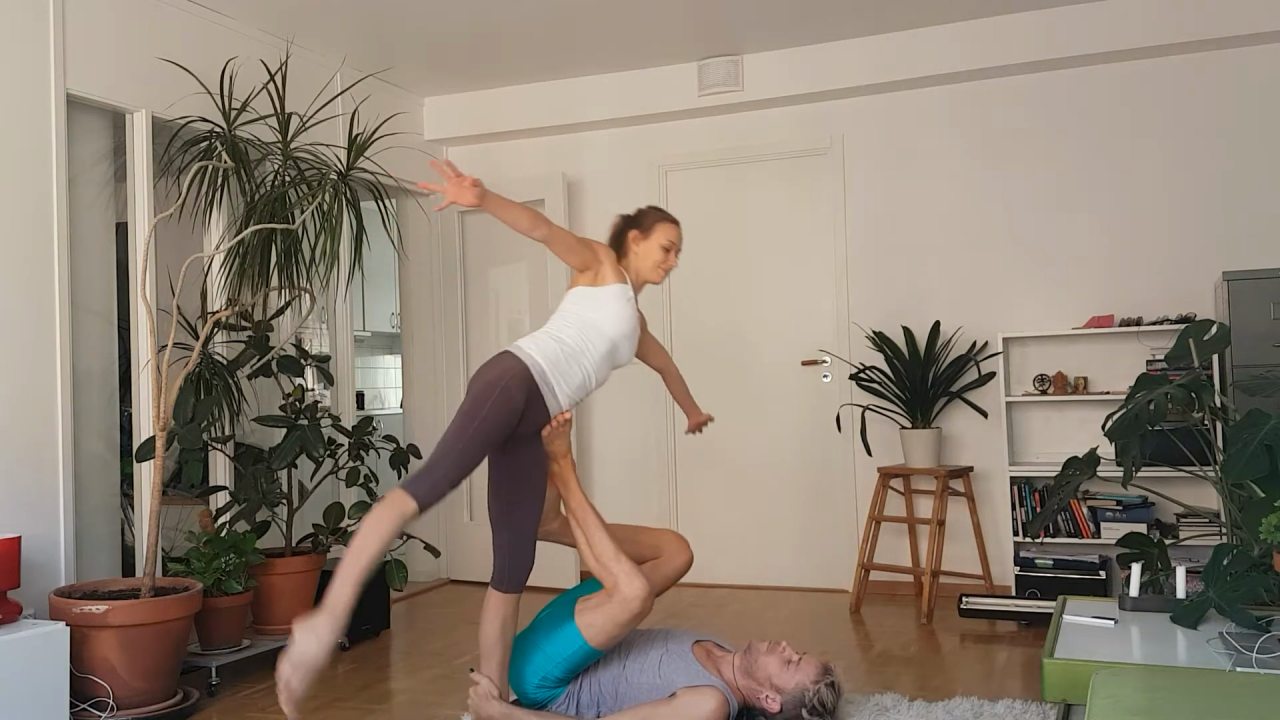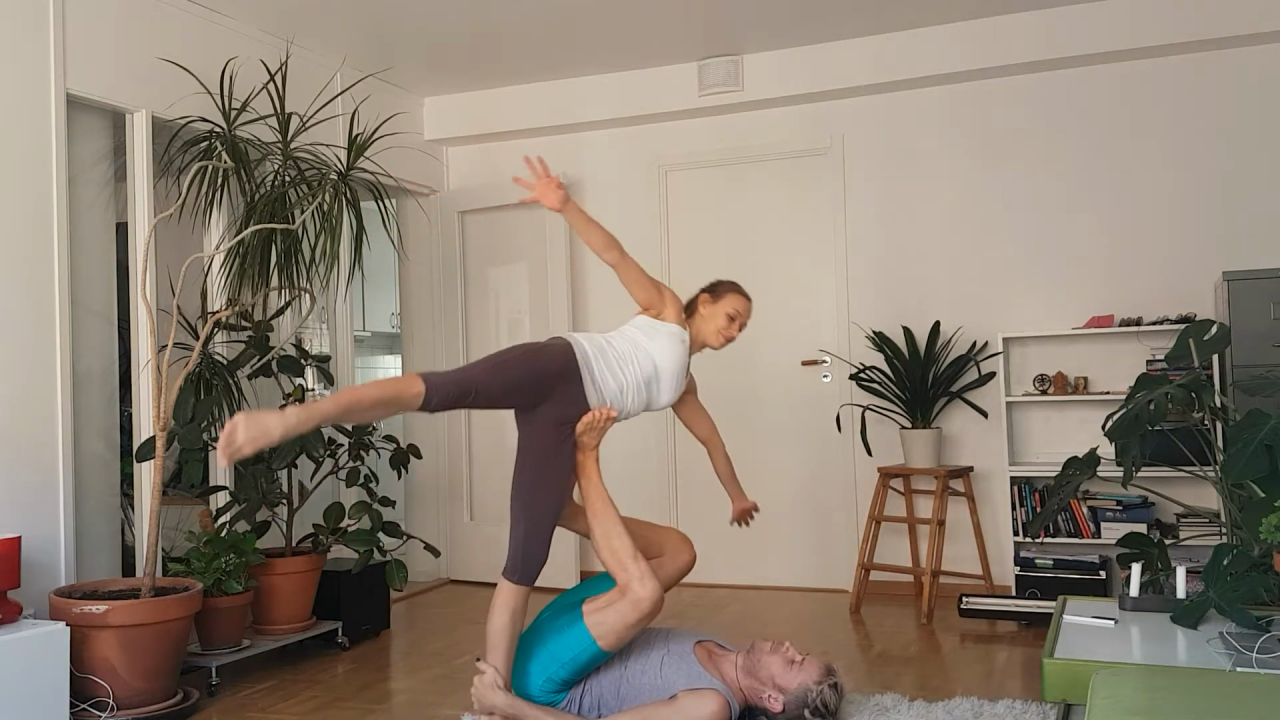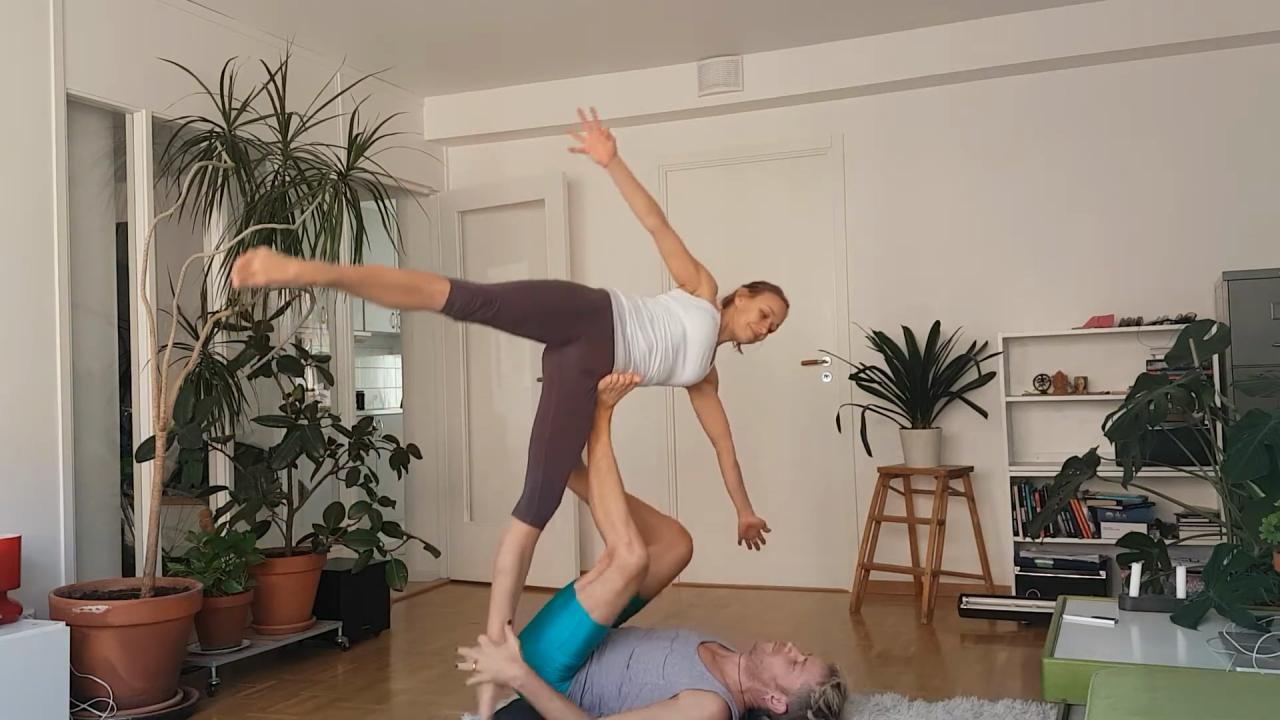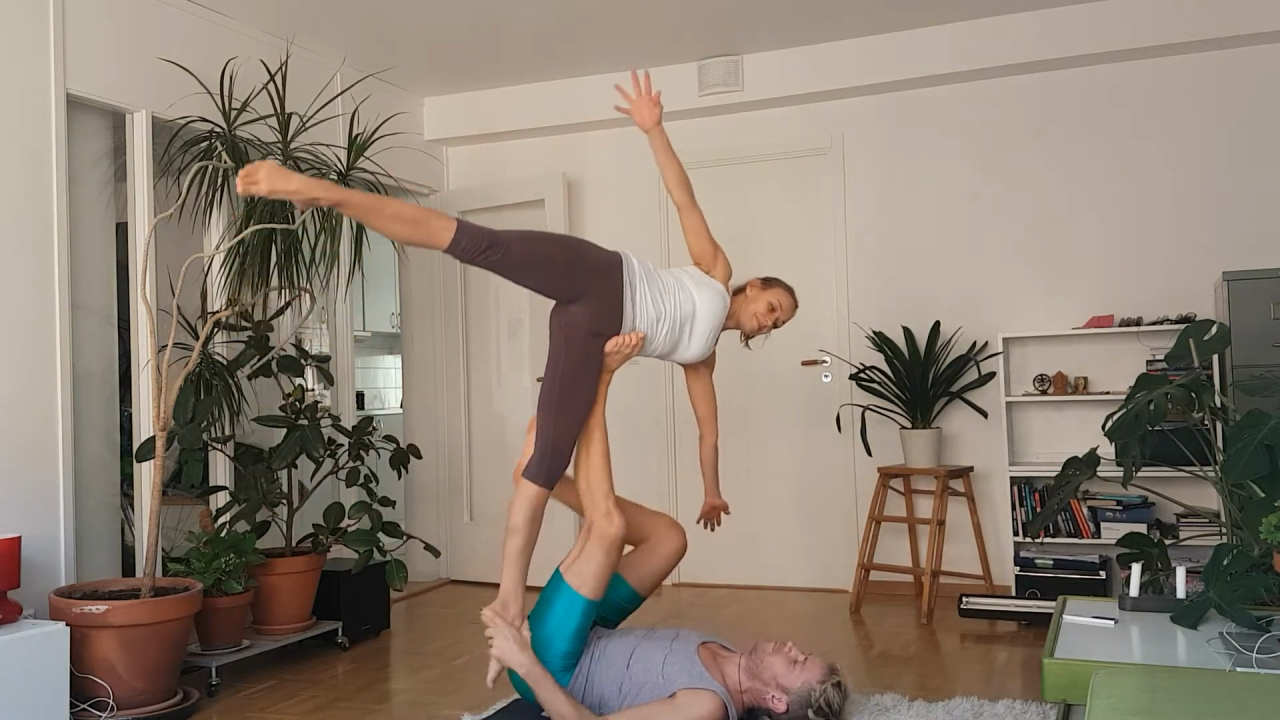
dt=0.4s
person 1, frame 1
left shoulder: (632, 318)
right shoulder: (600, 265)
left elbow: (661, 360)
right elbow: (544, 228)
left wrist: (690, 407)
right wrist: (483, 199)
left hip: (534, 422)
right hip: (513, 380)
left knee: (515, 568)
right knee: (430, 482)
right ankle: (326, 618)
person 1, frame 2
left shoulder: (682, 384)
right shoulder: (664, 306)
left elbow: (709, 432)
right elbow: (614, 253)
left wrist: (735, 491)
right wrist: (566, 206)
left hip: (564, 417)
right hip: (558, 366)
left knee: (526, 561)
right knee: (441, 388)
right ankle: (289, 419)
person 1, frame 3
left shoulder: (704, 373)
right shoulder: (702, 289)
left elbow: (723, 440)
right elbow: (658, 227)
left wrist: (744, 509)
right wrist: (613, 164)
left hip: (592, 366)
right hip: (591, 318)
left knee: (537, 505)
right knee: (465, 298)
left ankle: (495, 645)
right ankle: (309, 270)
person 1, frame 4
left shoulder: (702, 354)
right shoulder: (716, 269)
left elbow: (707, 424)
right elbow: (684, 199)
left wrist: (711, 492)
right wrist: (654, 129)
left hip: (593, 329)
right hip: (600, 278)
left knee: (548, 461)
right knee: (478, 243)
left ankle: (508, 603)
right ankle: (321, 190)
person 2, frame 1
right shoulder: (732, 664)
left hip: (543, 677)
right hip: (572, 651)
left knee: (633, 590)
right knee: (675, 552)
left ankle: (563, 471)
person 2, frame 2
right shoulder: (732, 663)
left hip: (543, 676)
left knee: (644, 592)
right knee: (678, 550)
left ankle: (585, 460)
right ankle: (560, 506)
person 2, frame 3
right shoulder: (731, 664)
left wrist: (517, 676)
left hip: (546, 667)
right hip: (587, 650)
left knee: (630, 556)
right knee: (674, 544)
left ankle: (599, 421)
person 2, frame 4
right shoulder: (733, 664)
left wrist: (525, 662)
left hip: (549, 666)
right hip: (589, 644)
left knee: (608, 526)
right knee: (668, 537)
left ankle: (599, 381)
